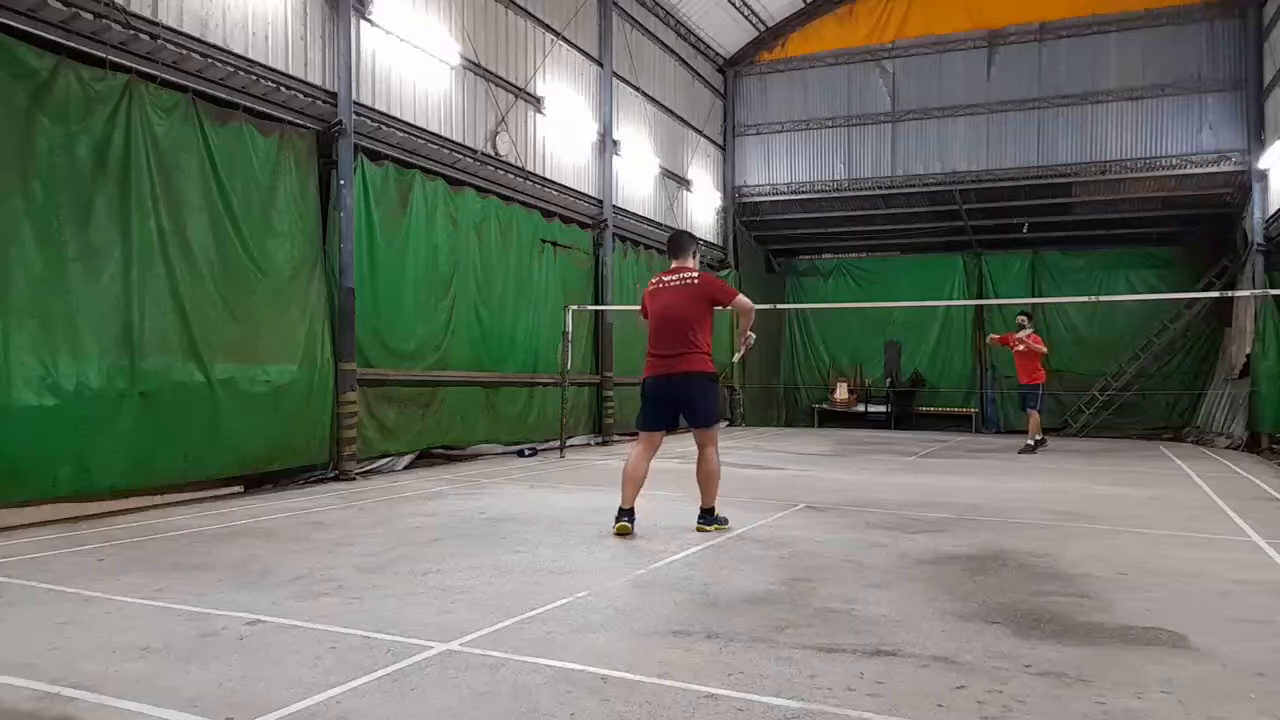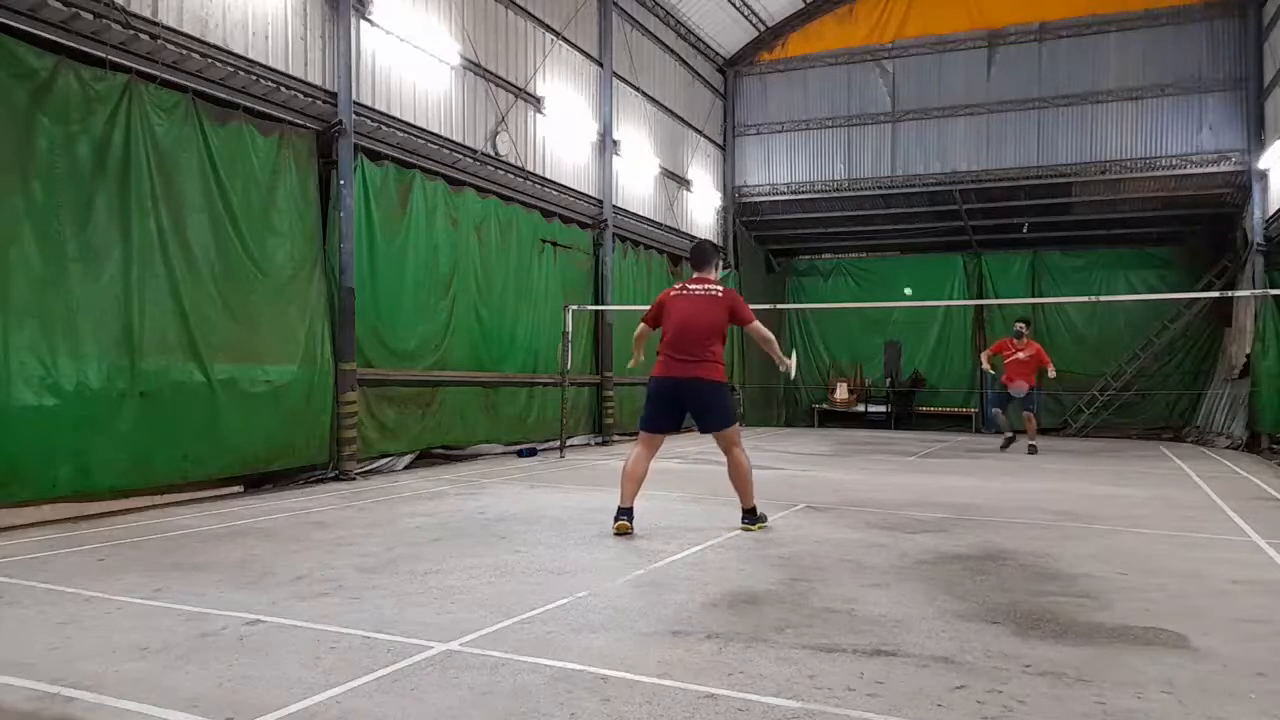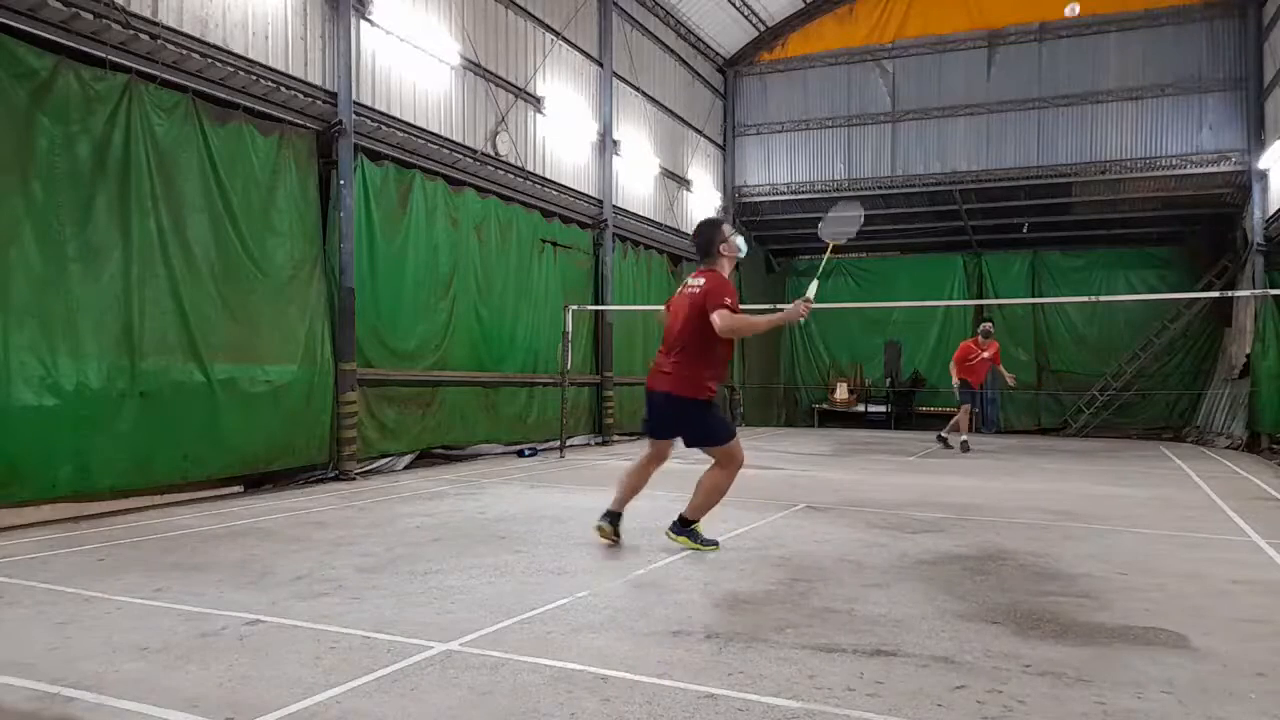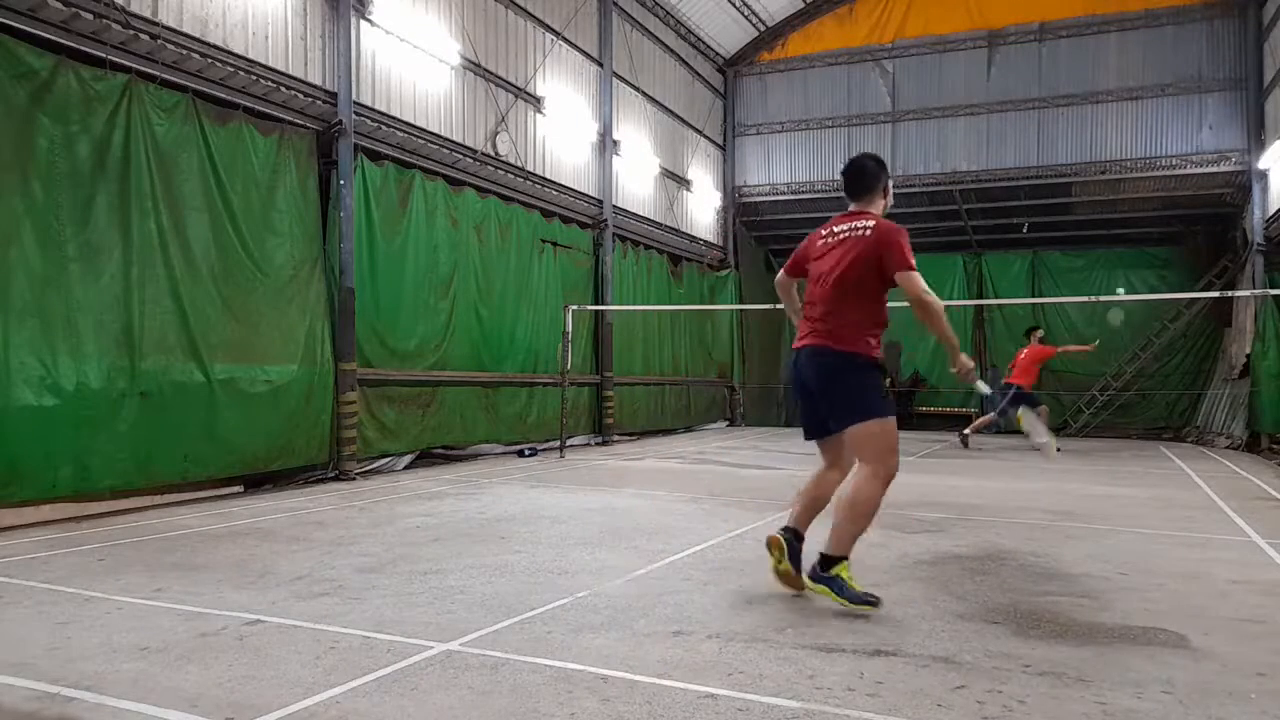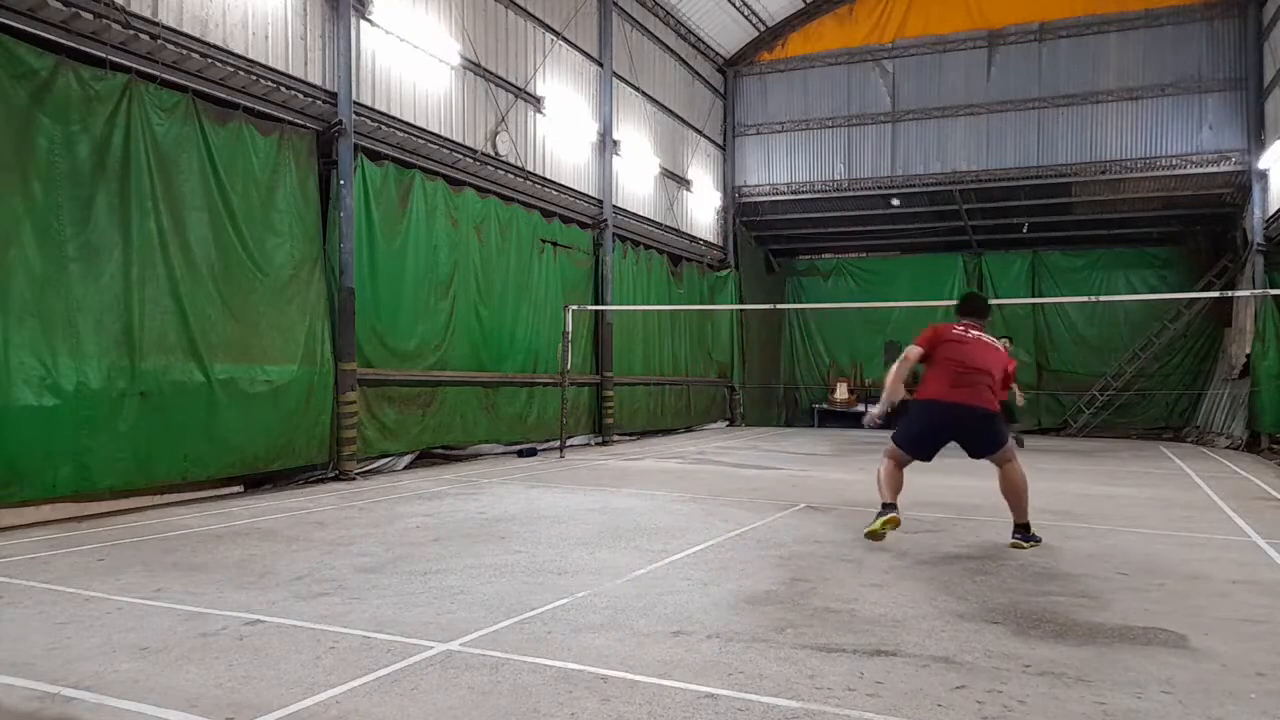
dt=1s
person 1, frame 1
left shoulder: (651, 288)
right shoulder: (704, 281)
right elbow: (747, 307)
right wrist: (743, 334)
left hip: (656, 376)
right hip: (695, 374)
left knee: (644, 447)
right knee: (707, 446)
left ankle: (625, 513)
right ankle: (708, 515)
person 1, frame 2
left shoulder: (669, 295)
right shoulder: (727, 296)
left elbow: (640, 334)
right elbow: (763, 335)
left wrist: (636, 356)
right wrist: (780, 359)
left hip: (665, 379)
right hip: (707, 380)
left knee: (643, 448)
right knee: (733, 446)
left ankle: (624, 514)
right ankle: (750, 514)
person 1, frame 3
left shoulder: (692, 282)
right shoulder: (719, 285)
right elbow: (725, 327)
right wrist: (784, 316)
left hip: (658, 389)
right hip: (689, 396)
left knee: (653, 458)
right knee: (730, 460)
left ankle: (612, 517)
right ankle: (684, 525)
person 1, frame 4
left shoulder: (819, 236)
right shoulder: (886, 232)
left elbow: (782, 282)
right elbow: (920, 296)
left wrist: (799, 318)
right wrist: (957, 353)
left hip: (806, 359)
right hip: (848, 359)
left knee: (836, 464)
right knee: (878, 466)
left ankle: (791, 539)
right ankle: (830, 567)
person 1, frame 5
left shoulder: (939, 331)
right shoulder: (999, 350)
left elbow: (907, 359)
right elbow: (999, 392)
left wrist: (883, 404)
left hip: (931, 407)
right hip: (979, 411)
left knee: (892, 460)
right knee: (1008, 461)
left ankle: (887, 509)
right ankle: (1022, 531)
